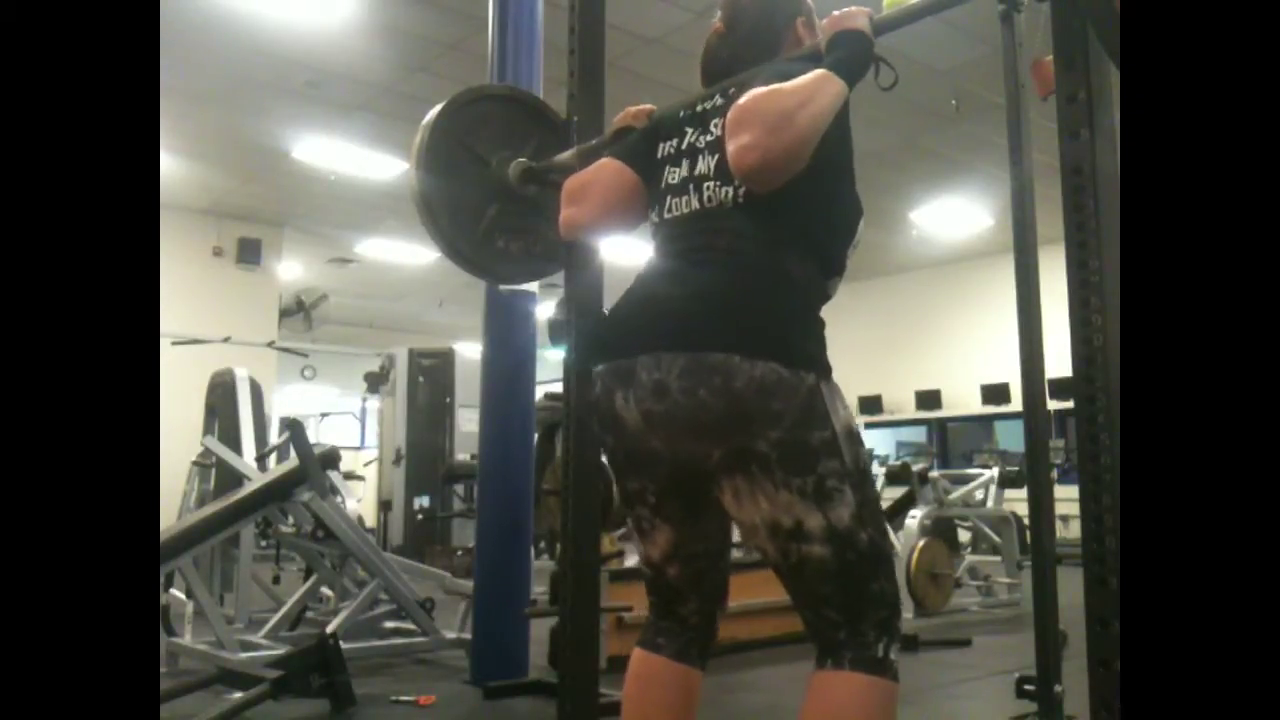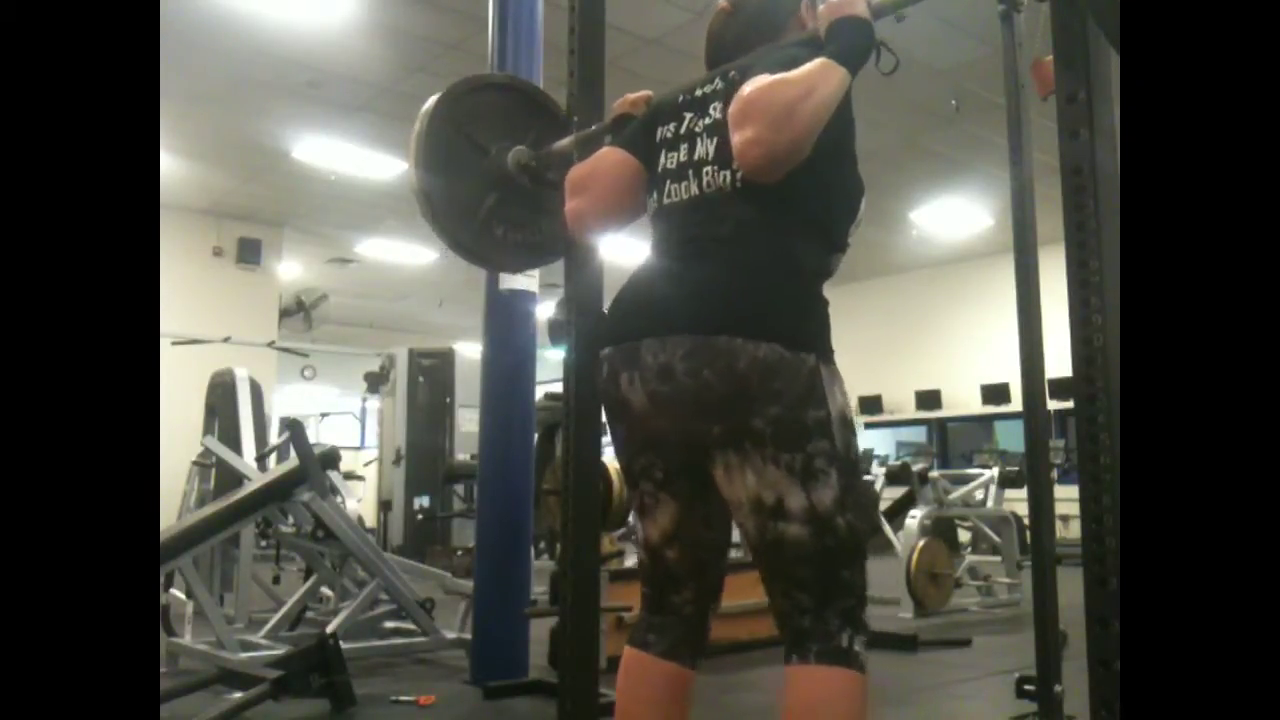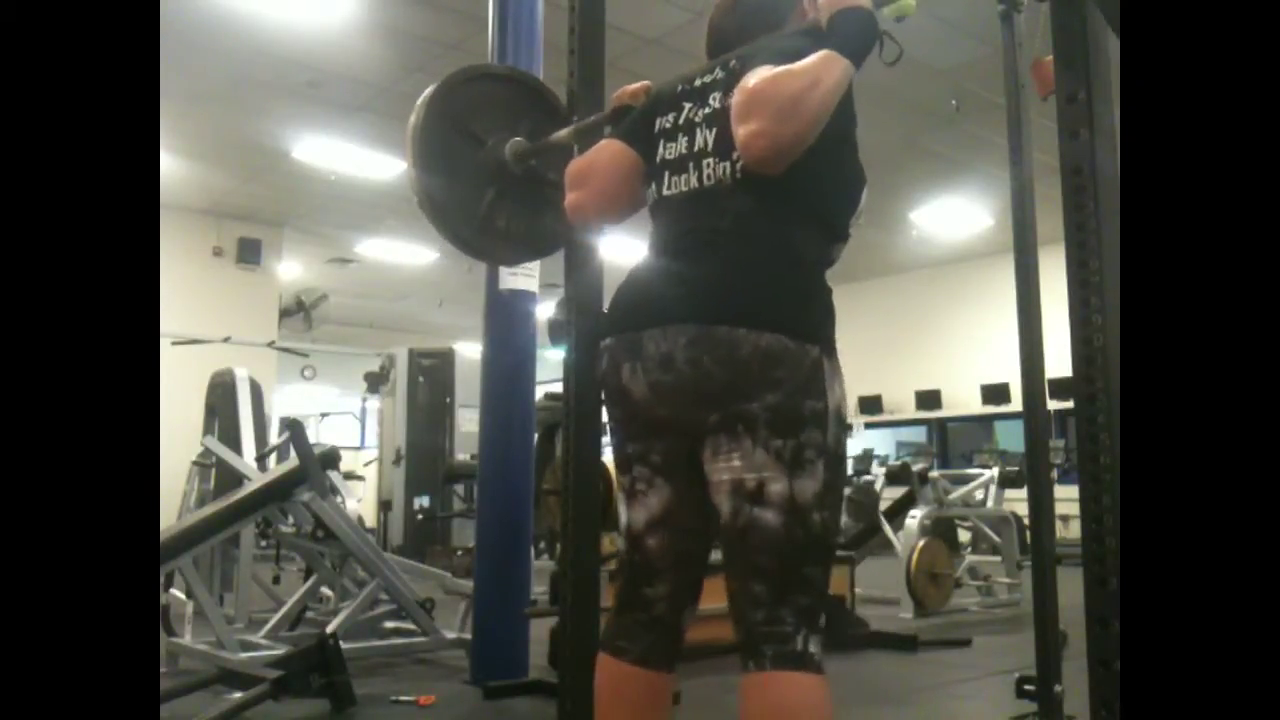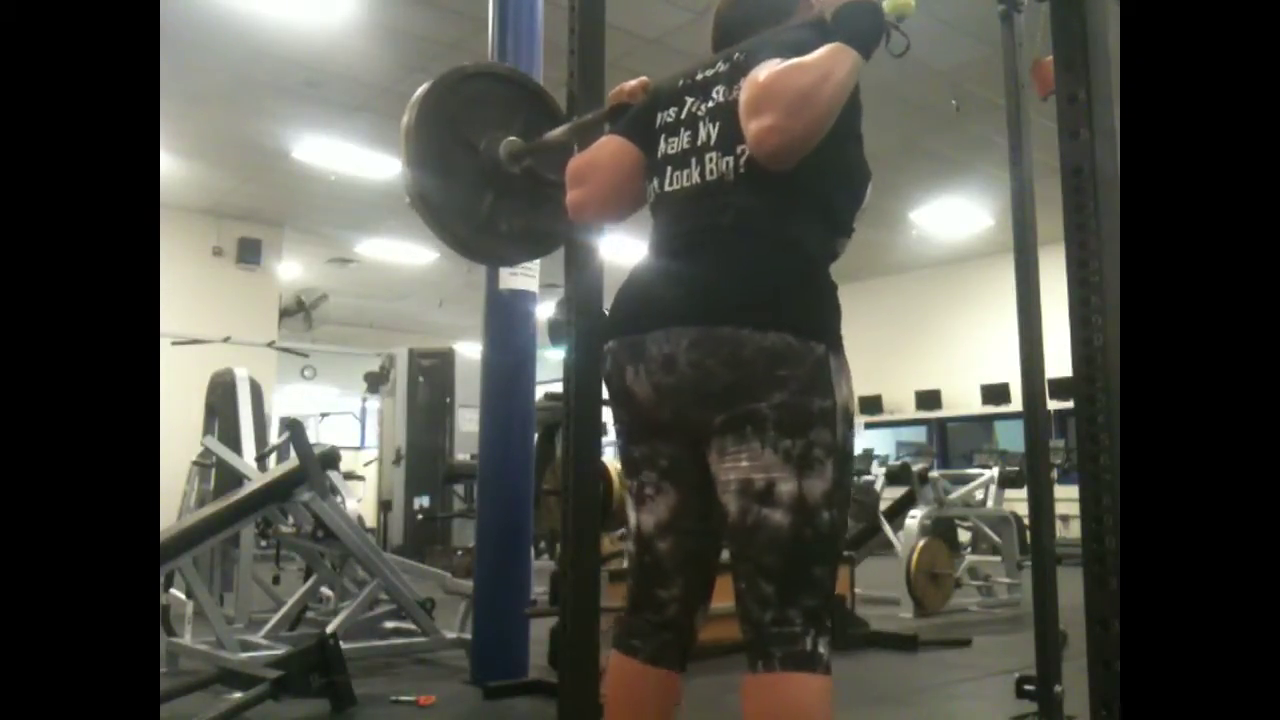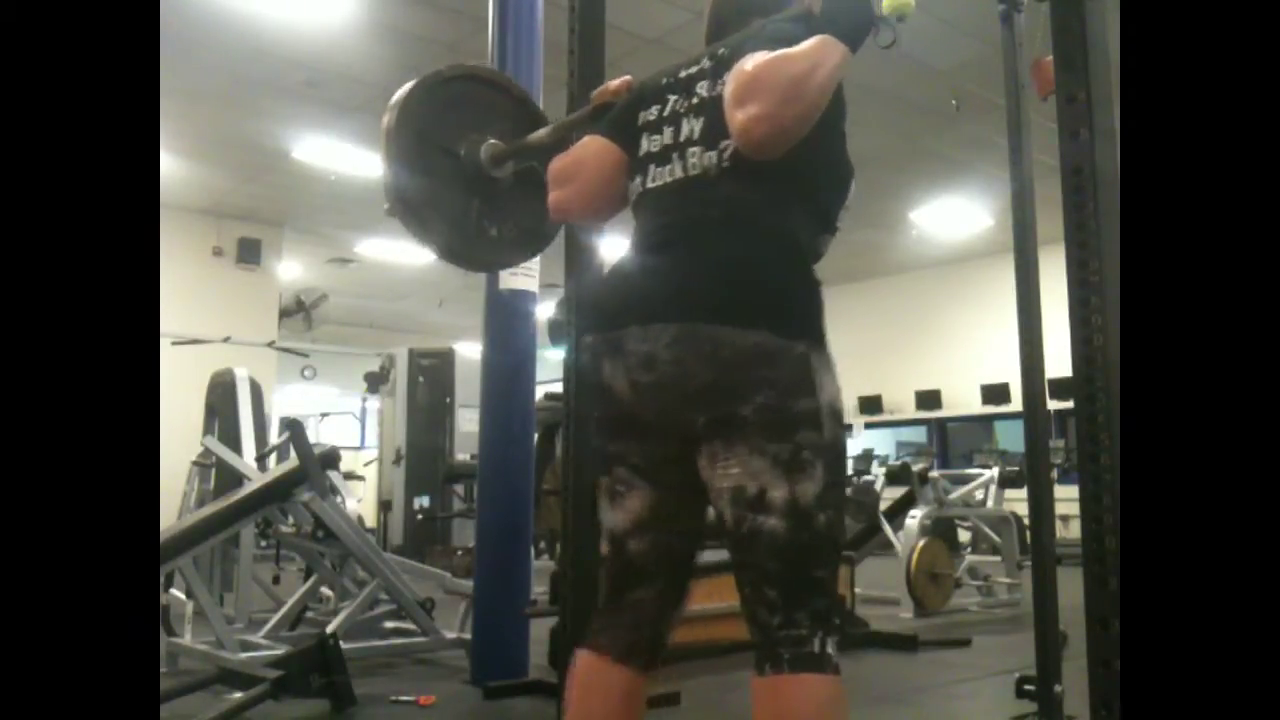
dt=0.4s
person 1, frame 1
left shoulder: (674, 120)
right shoulder: (803, 80)
left elbow: (577, 213)
right elbow: (756, 145)
left wrist: (625, 143)
right wrist: (845, 61)
left hip: (626, 371)
right hip: (745, 367)
left knee: (680, 613)
right knee: (860, 621)
person 1, frame 2
left shoulder: (675, 108)
right shoulder: (801, 61)
left elbow: (583, 207)
right elbow: (760, 138)
left wrist: (624, 132)
left hip: (637, 355)
right hip: (752, 350)
left knee: (673, 604)
right knee: (825, 616)
person 1, frame 3
left shoulder: (672, 98)
left elbow: (583, 198)
right elbow: (765, 129)
left wrist: (624, 122)
left hip: (642, 345)
right hip: (755, 344)
left knee: (650, 599)
right knee: (779, 615)
person 1, frame 4
left shoulder: (674, 93)
left elbow: (585, 195)
right elbow: (774, 123)
left wrist: (621, 119)
left hip: (644, 343)
right hip: (758, 341)
left knee: (662, 603)
right knee: (788, 614)
person 1, frame 5
left shoulder: (657, 88)
left elbow: (566, 194)
right elbow: (760, 113)
left wrist: (605, 119)
left hip: (622, 340)
right hip: (742, 337)
left knee: (634, 603)
right knee: (794, 615)
